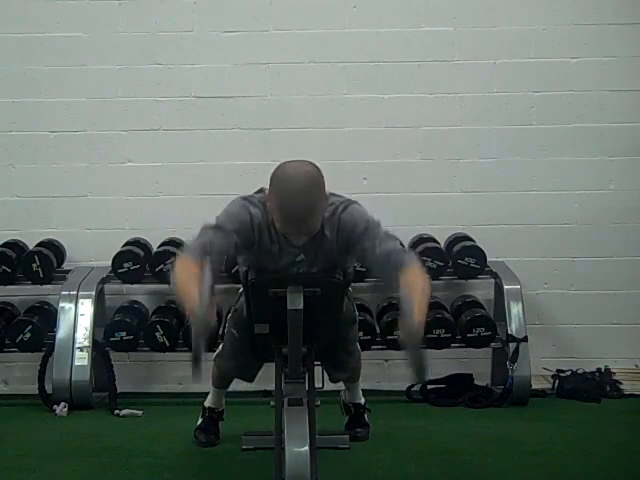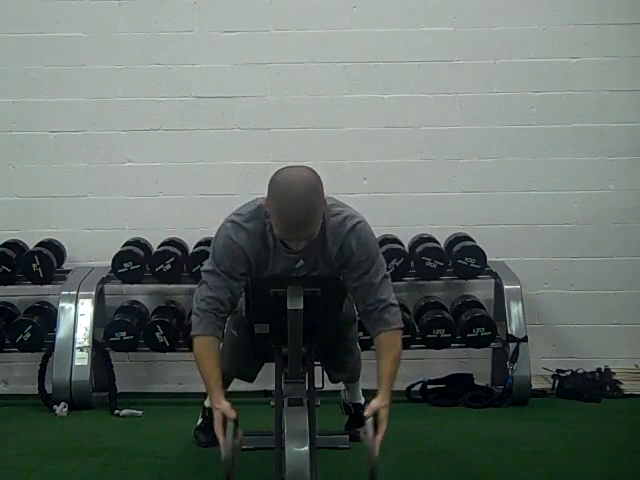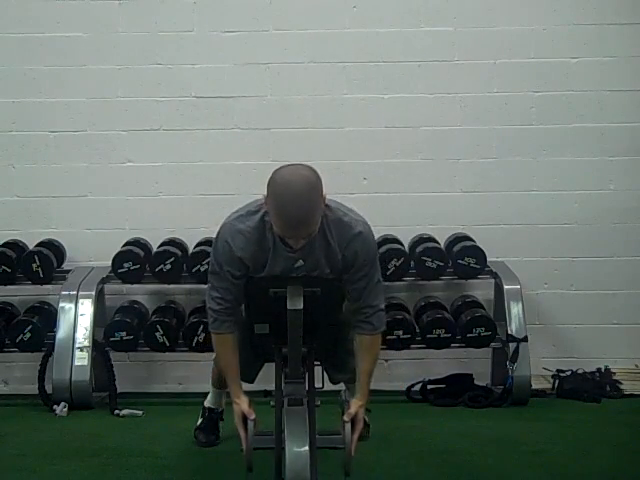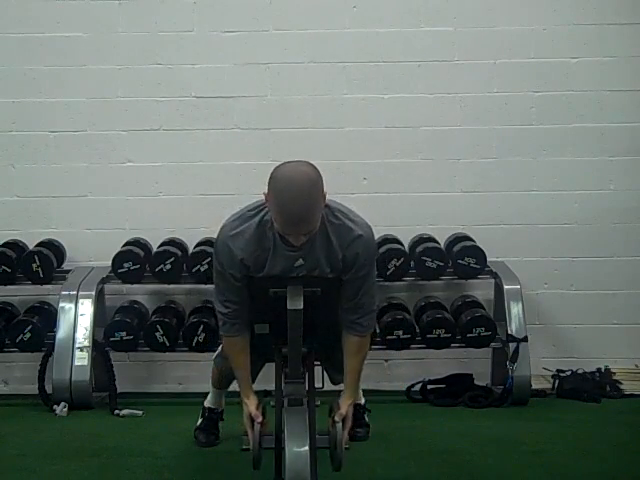
dt=0.3s
person 1, frame 1
left shoulder: (347, 217)
right shoulder: (246, 214)
left elbow: (396, 260)
right elbow: (194, 257)
left wrist: (416, 310)
right wrist: (195, 300)
left knee: (346, 360)
right knee: (230, 360)
left ankle: (354, 401)
right ankle: (213, 406)
person 1, frame 2
left shoulder: (352, 230)
right shoulder: (237, 231)
left elbow: (382, 311)
right elbow: (208, 312)
left wrist: (384, 393)
right wrist: (218, 398)
left knee: (346, 361)
right knee: (229, 357)
left ankle: (353, 400)
right ankle: (210, 405)
person 1, frame 3
left shoulder: (354, 234)
right shoulder: (236, 234)
left elbow: (368, 315)
right elbow: (222, 315)
left wrist: (362, 395)
right wrist: (236, 393)
left knee: (346, 362)
right knee: (229, 359)
left ankle: (349, 397)
right ankle: (213, 406)
person 1, frame 4
left shoulder: (355, 236)
right shoulder: (235, 236)
left elbow: (358, 318)
right elbow: (232, 318)
left wrist: (349, 394)
right wrist: (247, 393)
right knee: (229, 359)
left ankle: (357, 401)
right ankle: (212, 407)
